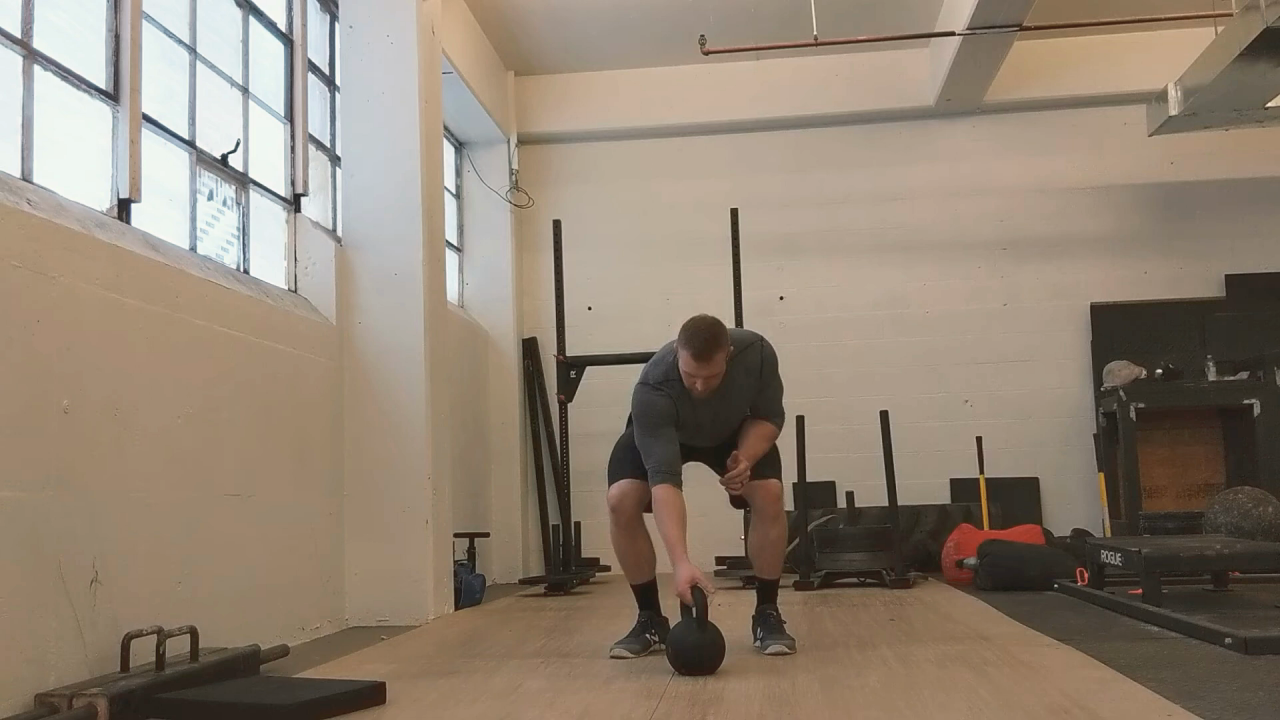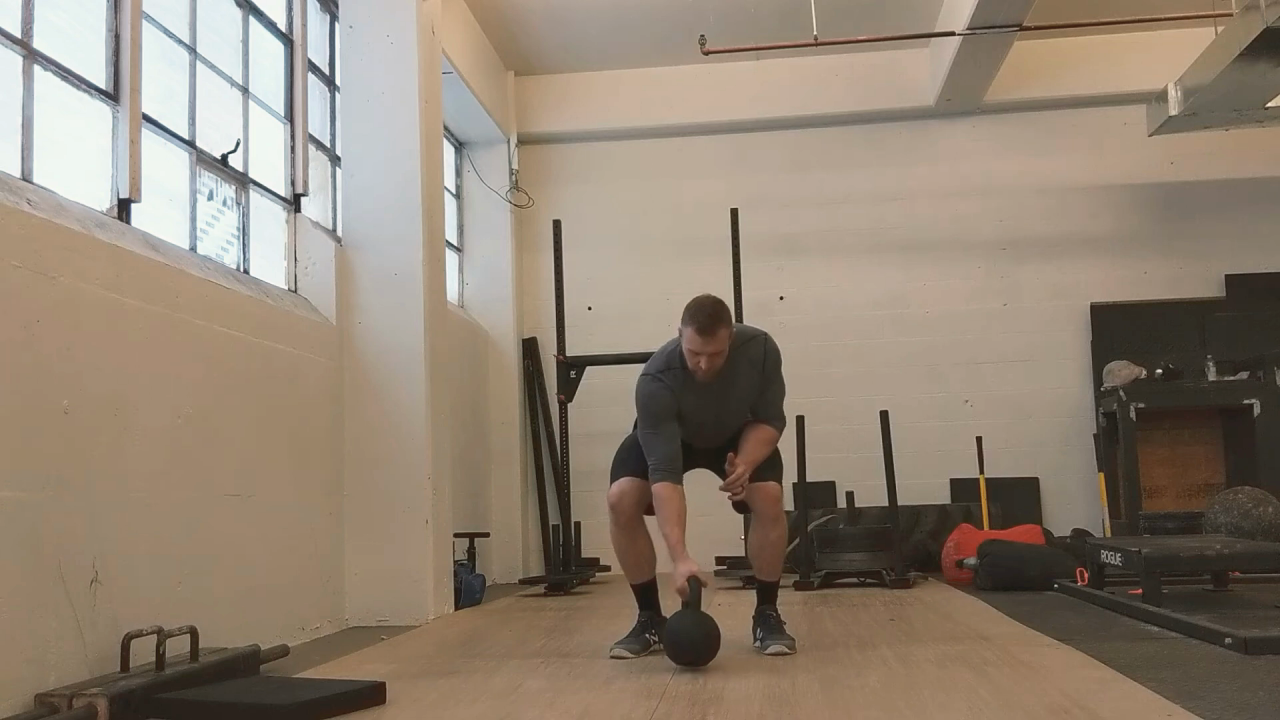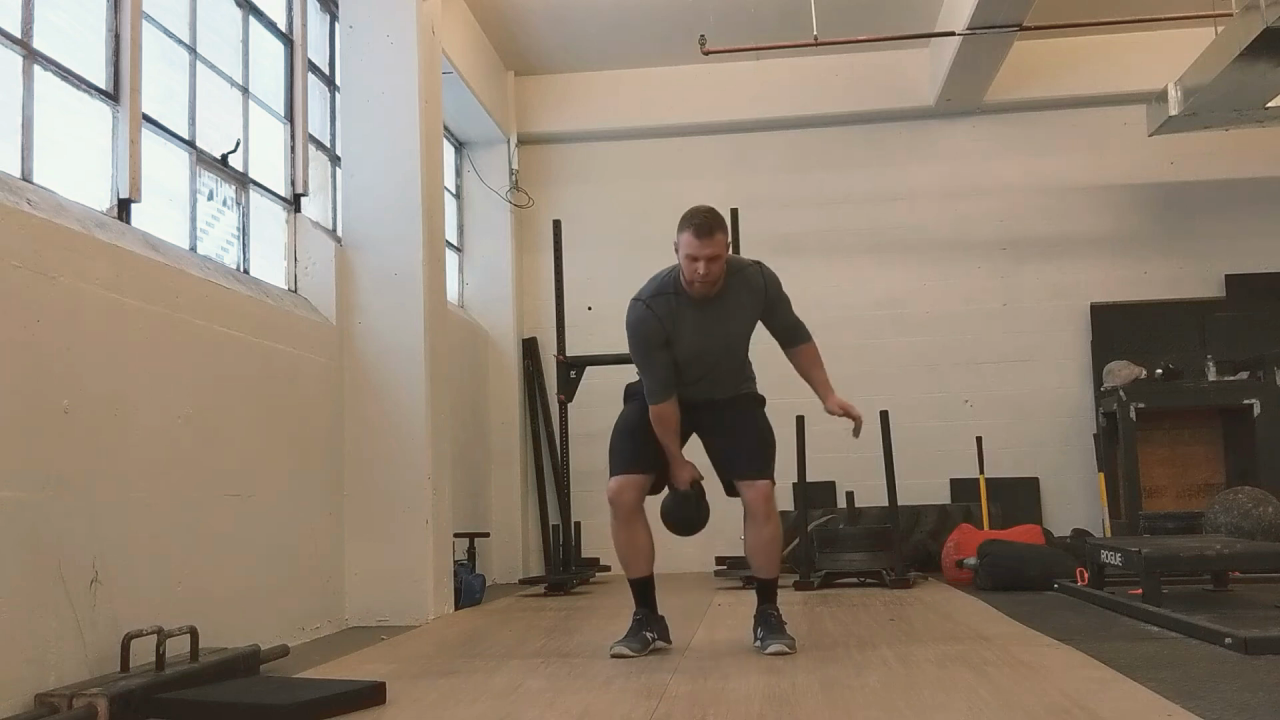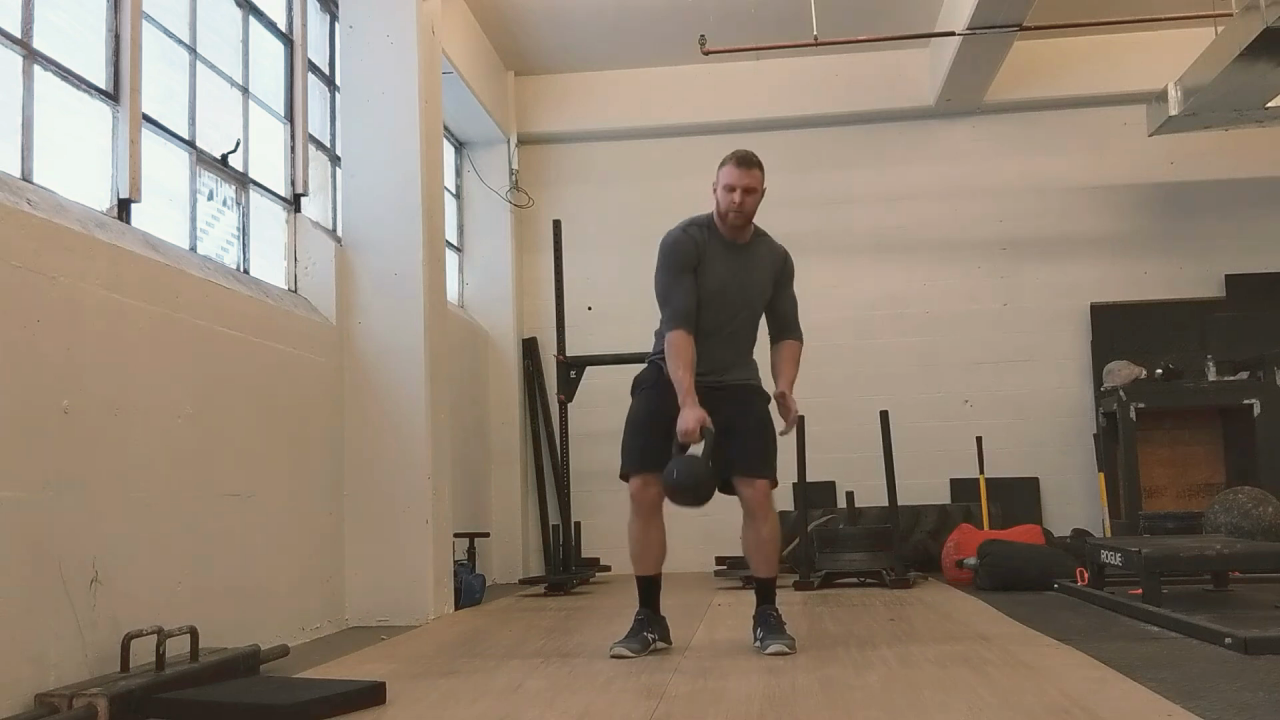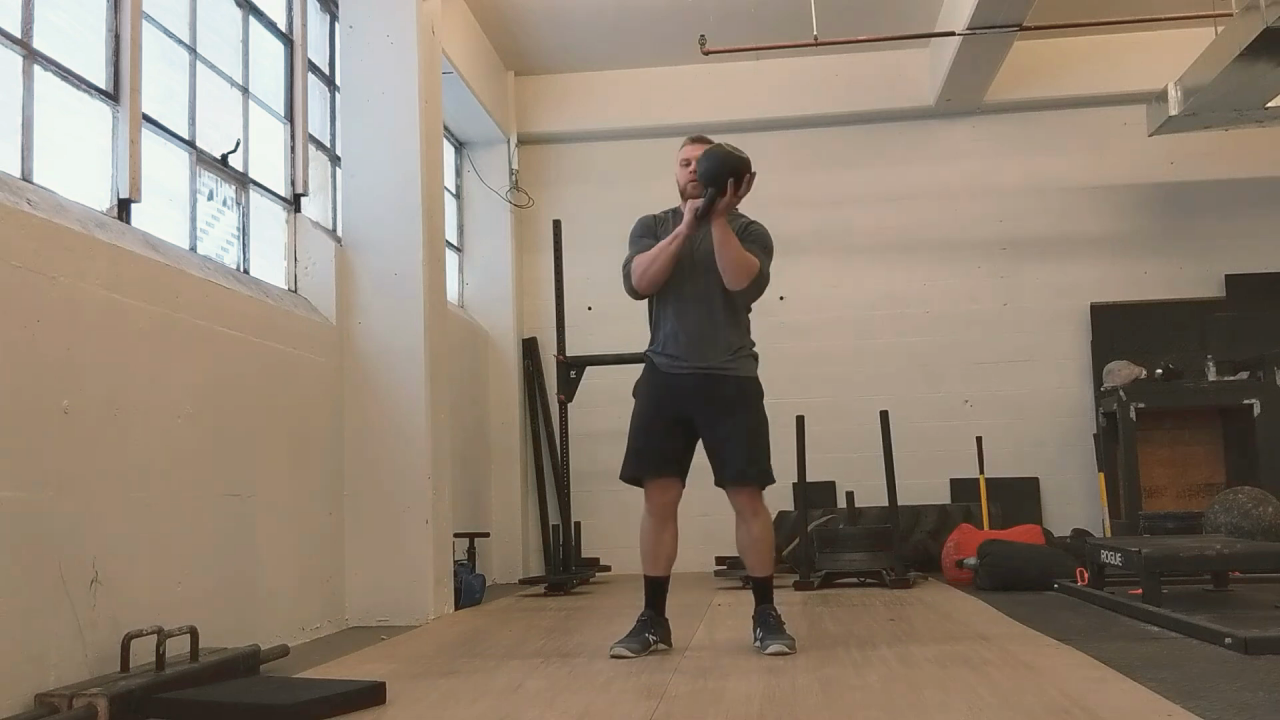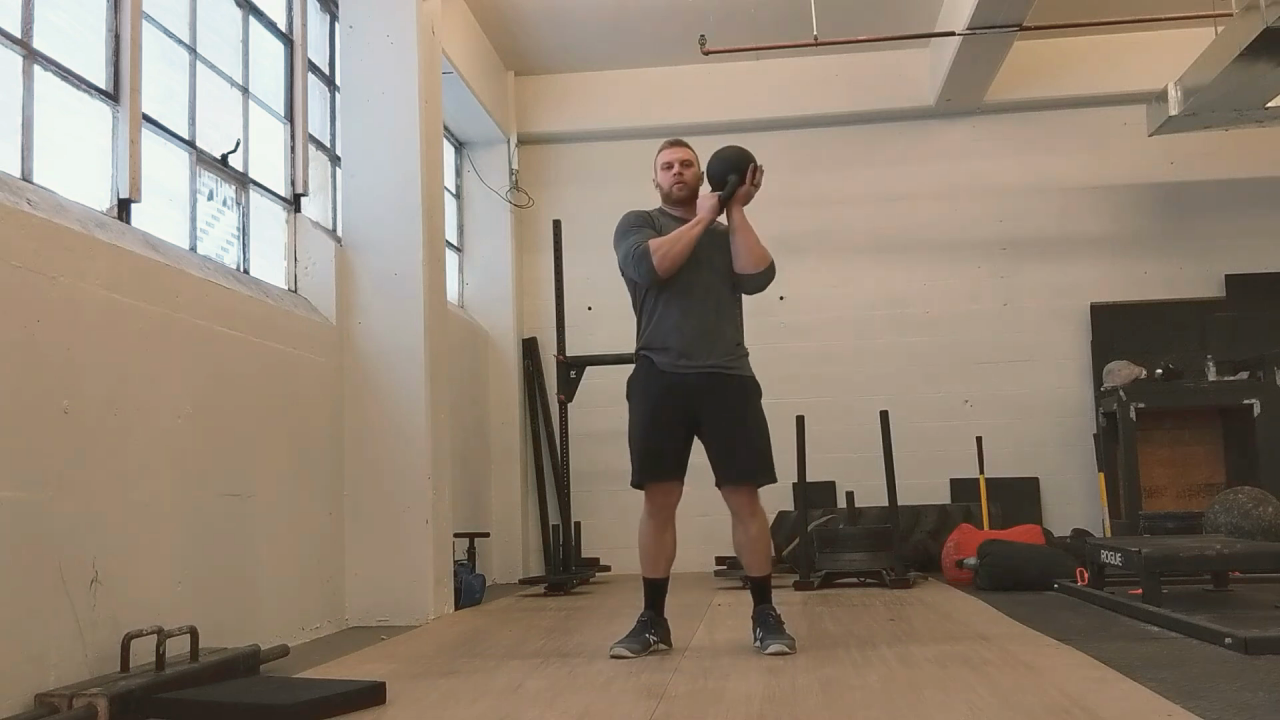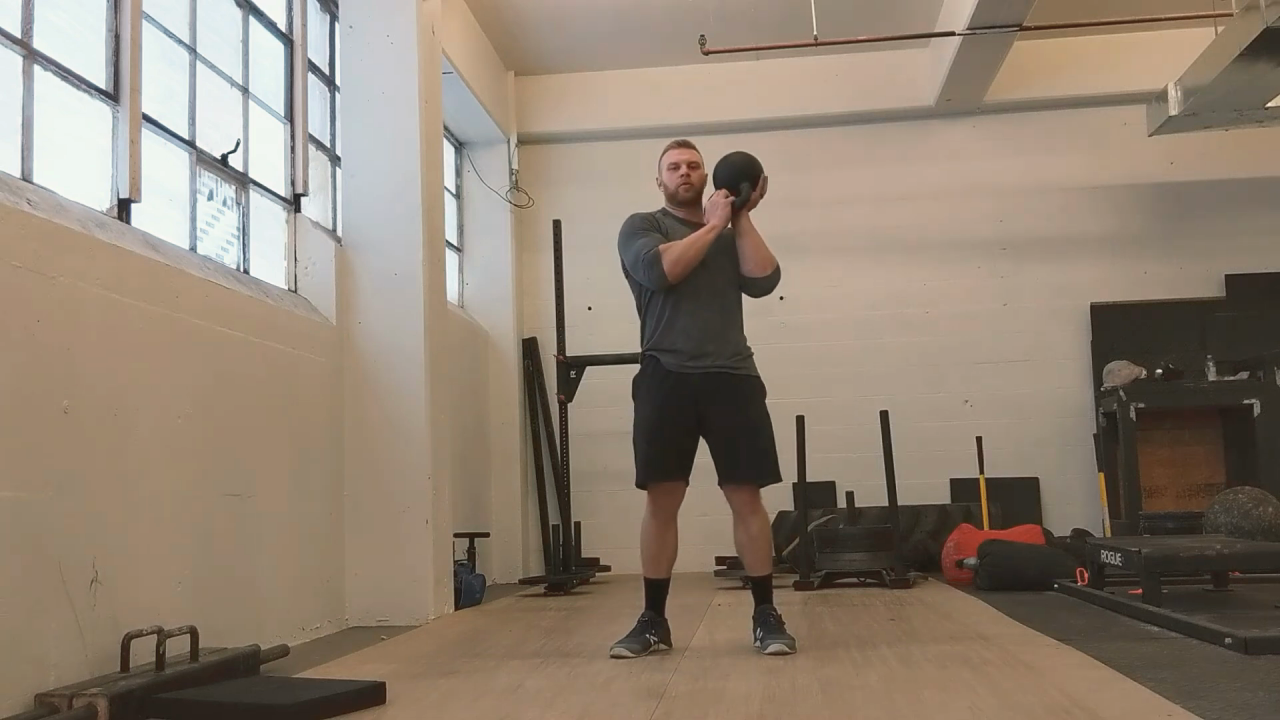
dt=0.5s
person 1, frame 1
left shoulder: (756, 353)
right shoulder: (652, 388)
left elbow: (770, 416)
right elbow: (664, 480)
left wrist: (746, 457)
right wrist: (681, 561)
left hip: (734, 430)
right hip: (661, 433)
left knee: (769, 493)
right knee: (621, 500)
left ankle: (767, 615)
right ankle: (650, 620)
person 1, frame 2
left shoulder: (760, 349)
right shoulder: (656, 380)
left elbow: (770, 419)
right elbow: (665, 474)
left wrist: (745, 463)
right wrist: (680, 558)
left hip: (738, 435)
right hip: (667, 436)
left knee: (769, 497)
right knee: (621, 499)
left ankle: (767, 616)
right ankle: (650, 619)
person 1, frame 3
left shoulder: (757, 281)
right shoulder: (647, 308)
left elbow: (794, 338)
right elbow: (660, 394)
left wrist: (826, 395)
right wrist: (676, 462)
left hip: (732, 397)
right hip: (659, 399)
left knee: (759, 495)
right knee: (622, 493)
left ankle: (768, 616)
right ankle: (648, 620)
person 1, frame 4
left shoulder: (776, 258)
right shoulder: (682, 241)
left elbow: (786, 332)
right elbow: (677, 328)
left wrist: (785, 388)
right wrist: (687, 403)
left hip: (737, 386)
right hip: (667, 380)
left knee: (758, 493)
right knee: (644, 492)
left ankle: (767, 615)
right ankle: (649, 619)
person 1, frame 5
left shoulder: (749, 232)
right shoulder: (652, 227)
left elbow: (745, 287)
right elbow: (637, 282)
left wrist: (720, 220)
right wrist: (685, 227)
left hip: (730, 380)
right hip: (665, 379)
left knee: (748, 497)
right knee: (659, 498)
left ankle: (766, 616)
right ankle: (653, 621)
person 1, frame 6
left shoulder: (728, 233)
right shoulder: (637, 223)
left elbow: (757, 278)
right elbow: (649, 265)
left wrist: (735, 211)
right wrist: (702, 218)
left hip: (727, 378)
right hip: (660, 379)
left knee: (744, 498)
right knee: (658, 500)
left ankle: (764, 614)
right ankle: (653, 620)
person 1, frame 7
left shoulder: (732, 235)
right shoulder: (641, 226)
left elbow: (763, 281)
right elbow: (662, 269)
left wrist: (743, 217)
right wrist: (712, 225)
left hip: (732, 378)
right hip: (666, 379)
left knee: (746, 496)
right knee: (661, 499)
left ankle: (765, 614)
right ankle: (653, 620)
